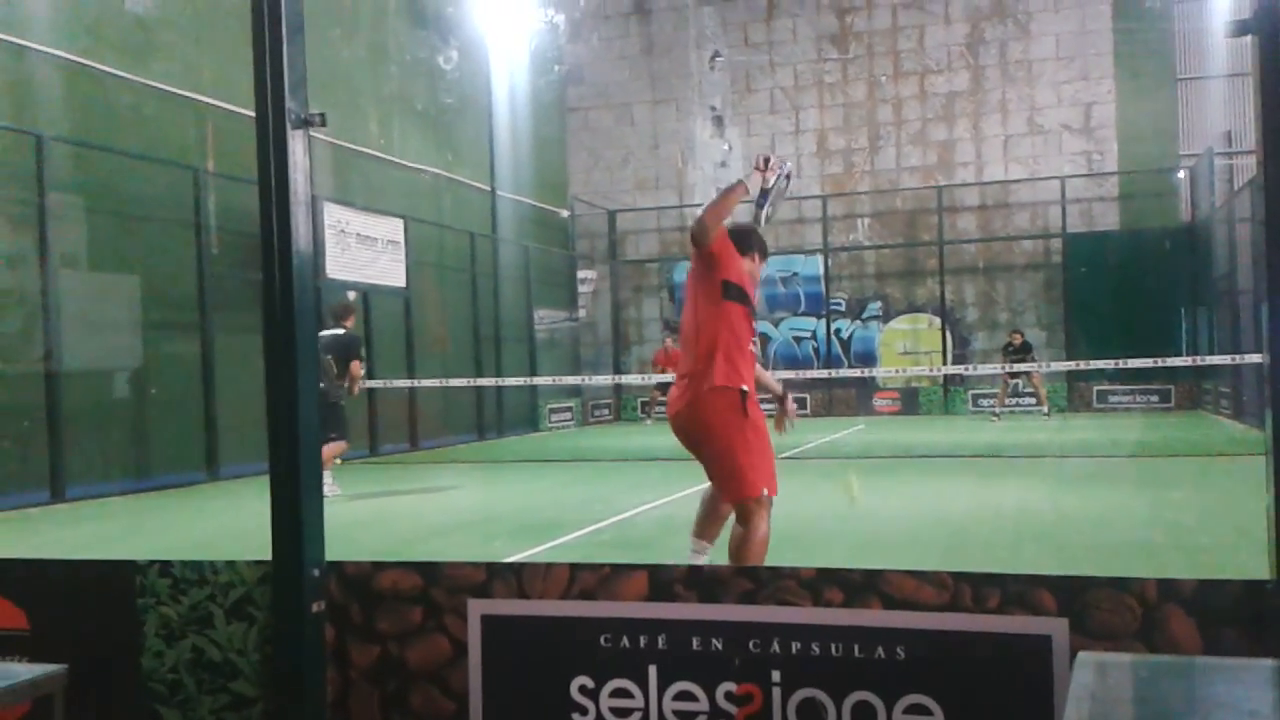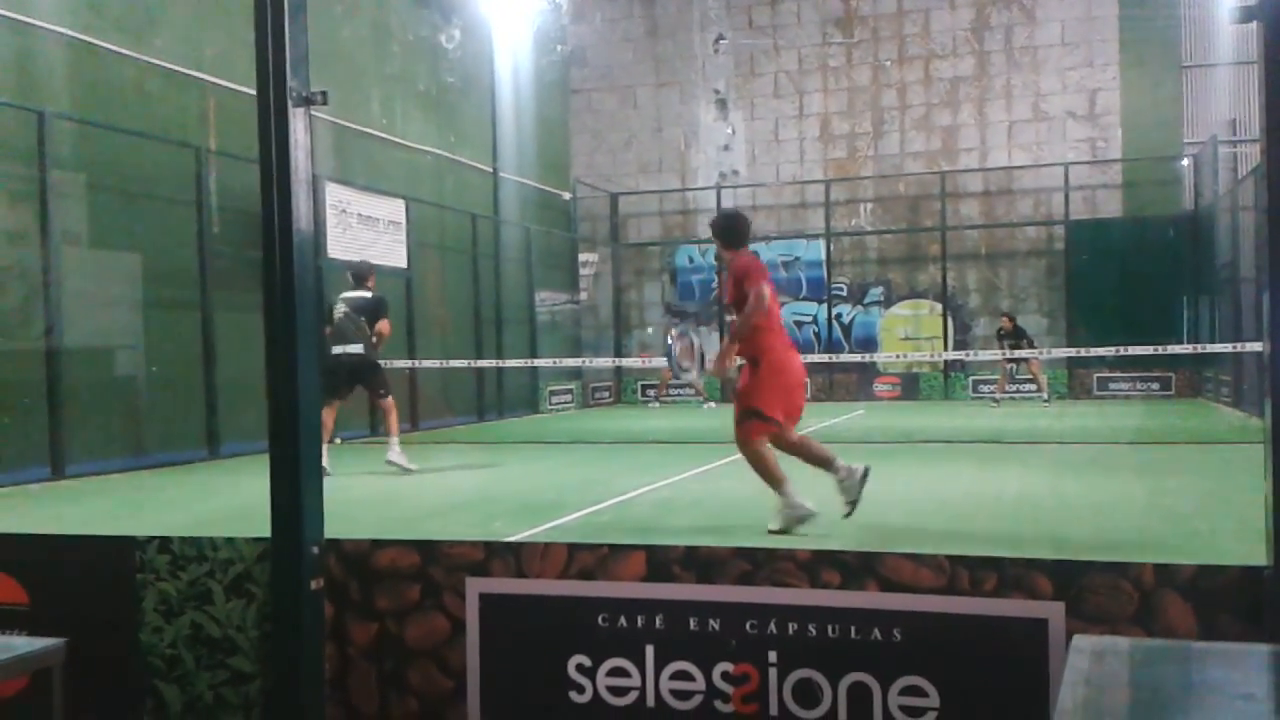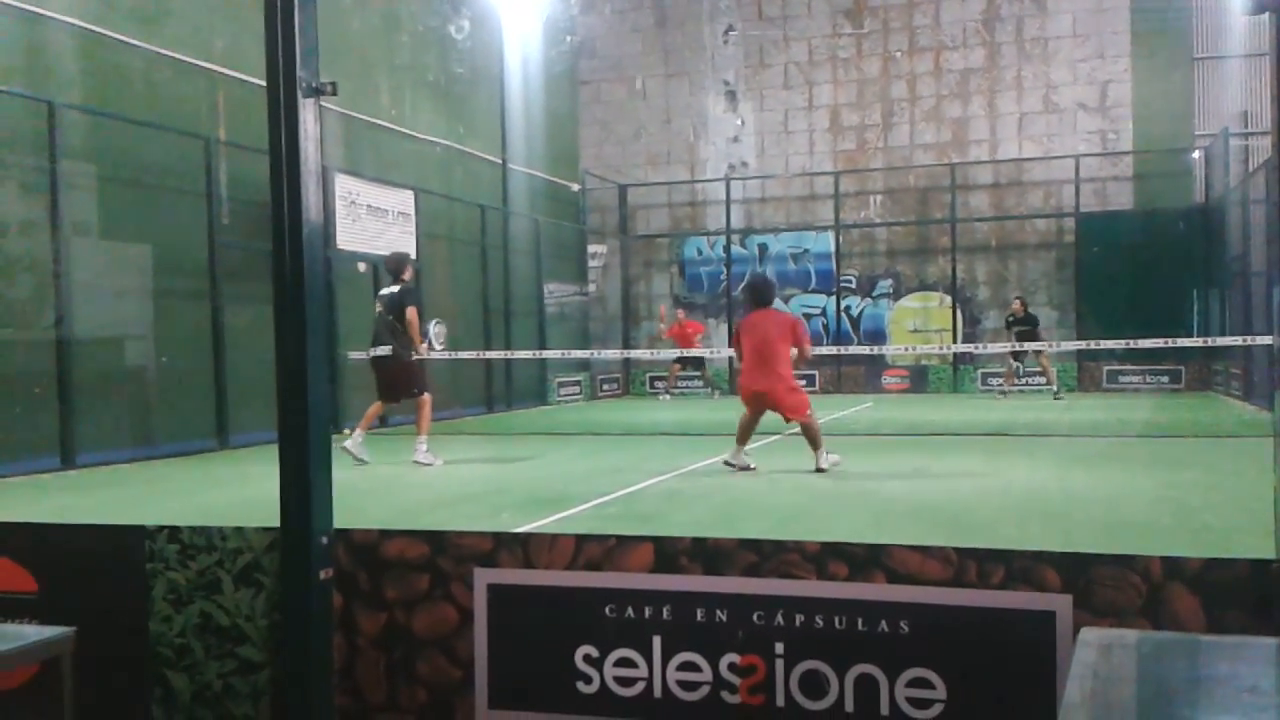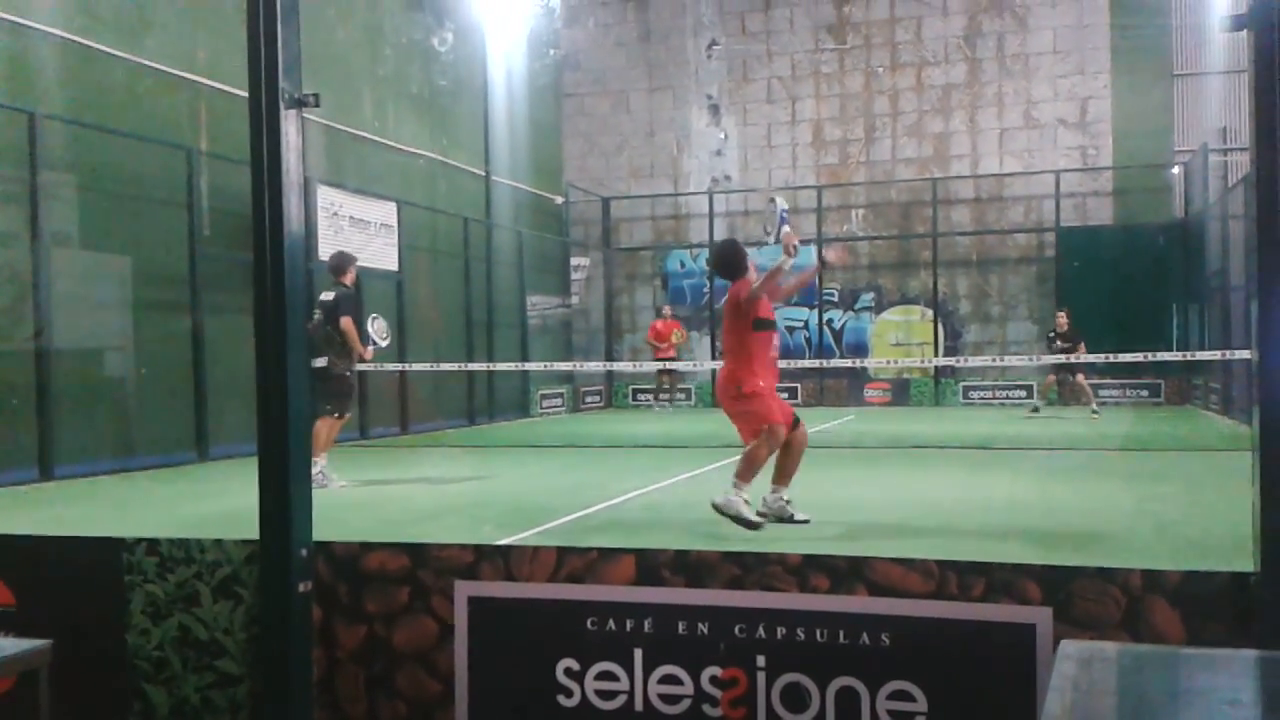
dt=1s
person 1, frame 1
left shoulder: (729, 291)
right shoulder: (714, 261)
left elbow: (744, 359)
right elbow: (703, 224)
left wrist: (781, 393)
right wrist: (750, 180)
left hip: (684, 404)
right hip: (721, 398)
left knee: (726, 484)
right knee: (754, 507)
left ankle: (697, 562)
person 1, frame 2
left shoulder: (743, 265)
right shoulder: (748, 264)
left elbow: (761, 301)
left wrist: (730, 342)
left hip: (768, 365)
right hip: (785, 363)
left knee: (749, 440)
right knee: (784, 438)
left ankle: (794, 504)
right ankle: (847, 472)
person 1, frame 3
left shoulder: (743, 323)
right shoulder: (790, 320)
right elbow: (806, 354)
right wrist: (794, 353)
left hip: (748, 386)
right hip: (779, 386)
left knee: (754, 411)
right knee: (804, 414)
left ankle: (737, 454)
right ankle: (822, 457)
person 1, frame 4
left shoulder: (752, 292)
right shoulder: (741, 292)
left elbow: (785, 288)
right elbow: (758, 292)
left wrist: (818, 267)
right wrist: (787, 258)
left hip: (757, 384)
right hip: (743, 386)
left knee: (798, 435)
right knee: (772, 433)
left ankle: (776, 501)
right ankle: (733, 497)
person 2, frame 1
left shoulder: (321, 337)
right shoulder: (351, 338)
left elbow: (323, 367)
right elbow: (355, 369)
right wrist: (353, 387)
right hip: (328, 394)
left knee: (329, 438)
right knee: (339, 443)
left ankle: (327, 483)
person 2, frame 2
left shoulder: (338, 300)
right shoulder: (376, 299)
left elbow: (328, 331)
right elbow: (383, 328)
right wrist: (375, 342)
left hip: (336, 356)
right hip: (361, 356)
left knee: (330, 405)
right knee: (388, 403)
left ankle: (322, 457)
right ankle: (394, 451)
person 2, frame 3
left shoulder: (383, 293)
right shoulder: (408, 290)
right elbow: (411, 316)
left wrist: (411, 345)
right wrist: (418, 344)
left hip: (378, 353)
right hip: (397, 355)
left knee: (383, 401)
right knee: (423, 399)
left ankle: (355, 441)
right ankle: (422, 450)
person 2, frame 4
left shoulder: (325, 296)
right shoulder: (346, 295)
right elbow: (346, 325)
right wrist: (362, 351)
left hip: (321, 361)
right hip: (336, 364)
left knee: (340, 415)
right knee: (328, 416)
left ankle: (321, 463)
right ankle: (315, 472)
